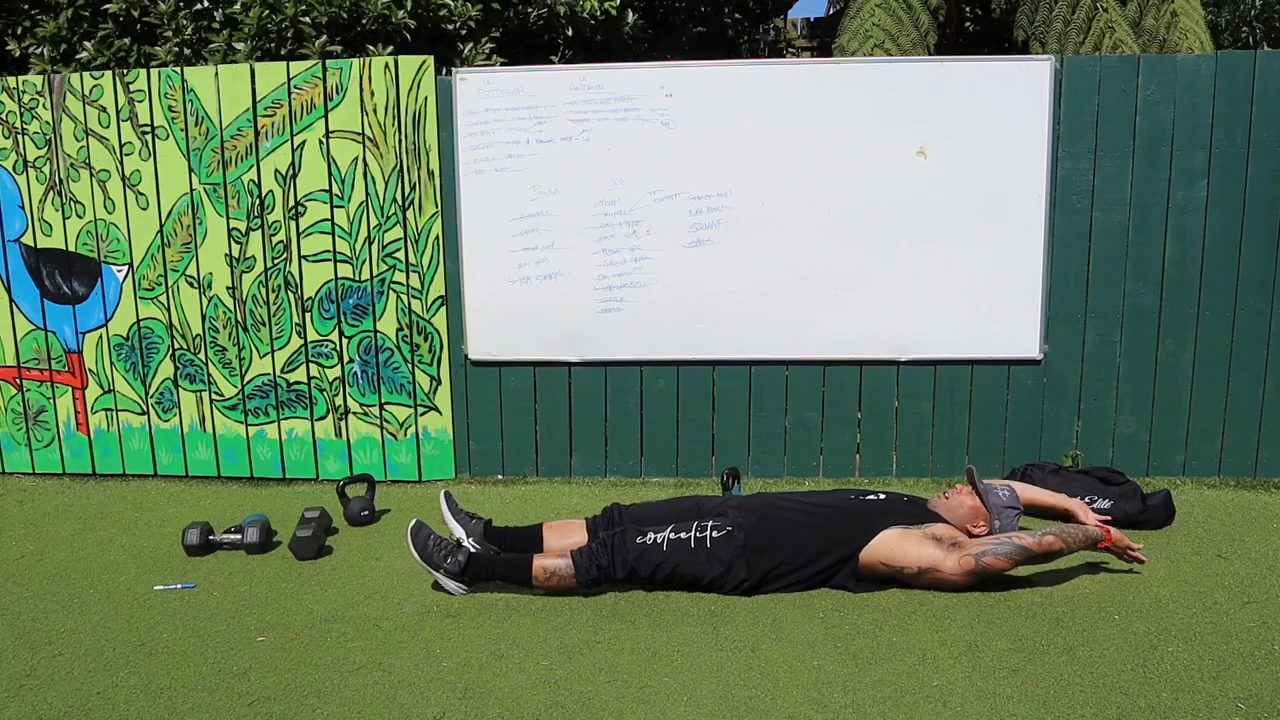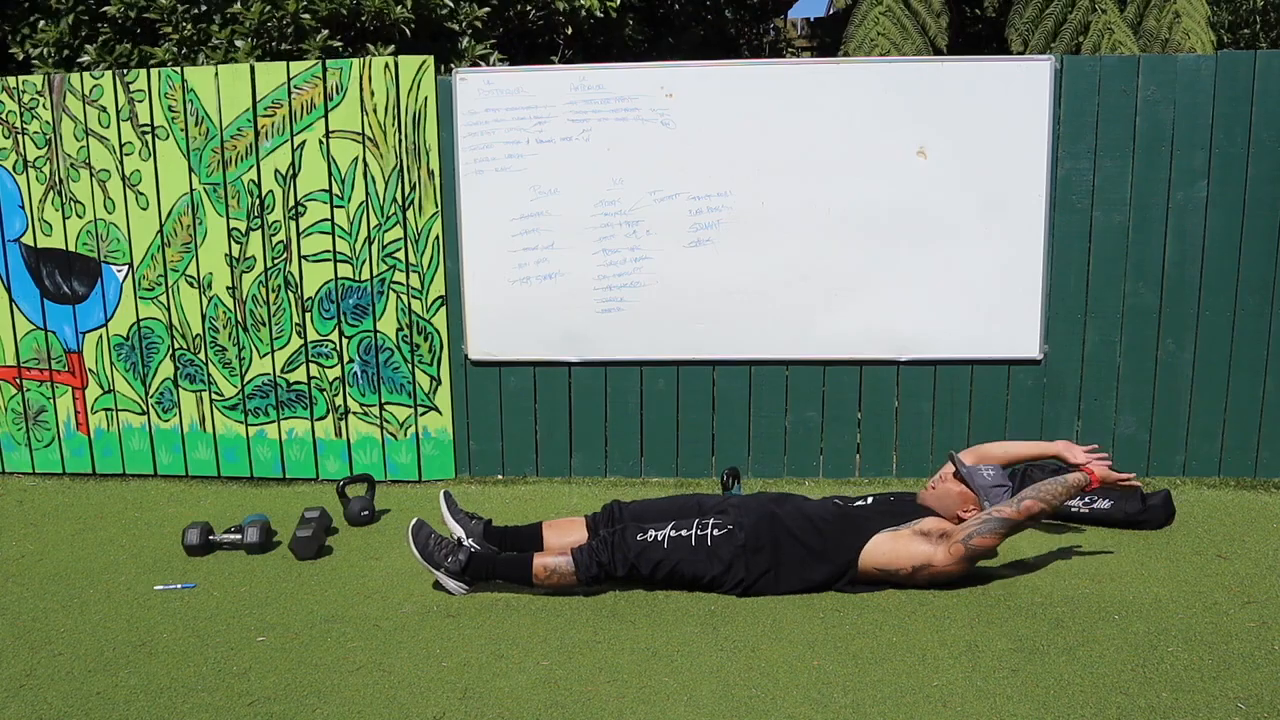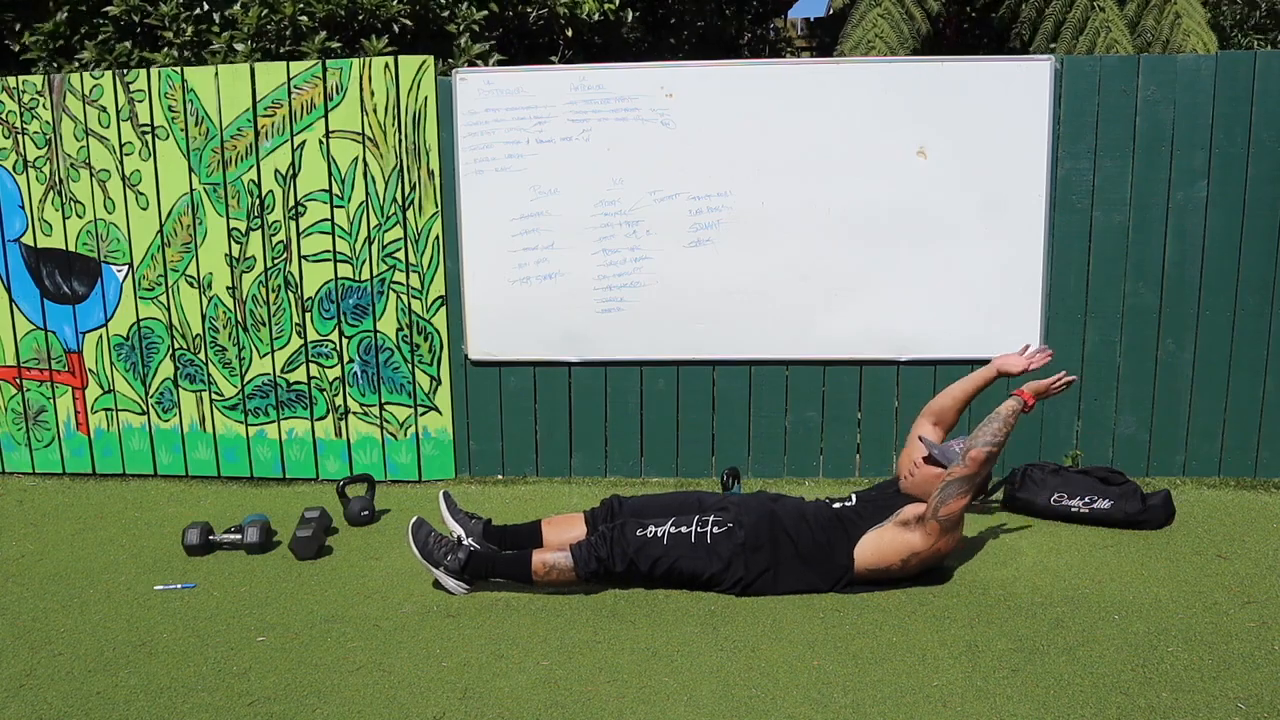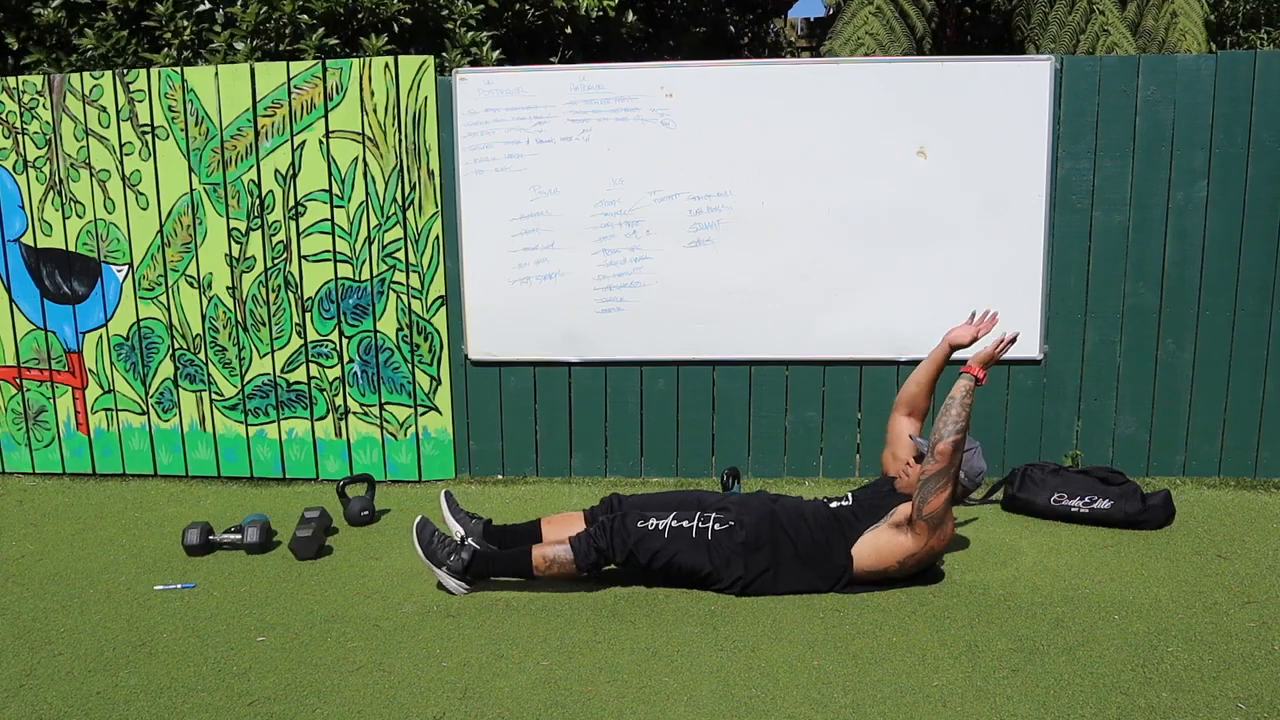
dt=0.3s
person 1, frame 1
left shoulder: (947, 552)
right shoulder: (927, 513)
left elbow: (1017, 546)
right elbow: (999, 488)
left wrist: (1094, 535)
right wrist: (1073, 503)
left hip: (751, 554)
right hip: (753, 515)
left knee: (615, 554)
right knee: (617, 522)
left ankle: (475, 566)
right ankle: (491, 540)
person 1, frame 2
left shoulder: (945, 549)
right shoulder: (921, 508)
left elbow: (1011, 510)
right elbow: (975, 457)
left wrist: (1079, 474)
right wrist: (1056, 444)
left hip: (758, 555)
right hip: (762, 518)
left knee: (618, 554)
right knee: (618, 521)
left ankle: (476, 567)
right ankle: (491, 537)
person 1, frame 3
left shoulder: (929, 535)
right shoulder: (903, 496)
left elbow: (972, 465)
right elbow: (932, 419)
left wrist: (1019, 400)
right wrist: (995, 369)
left hip: (754, 553)
right hip: (756, 515)
left knee: (613, 550)
right knee: (614, 516)
left ankle: (474, 566)
right ankle: (489, 538)
person 1, frame 4
left shoulder: (928, 532)
right shoulder: (904, 492)
left elbow: (943, 455)
right elbow: (905, 413)
left wrist: (972, 373)
right wrist: (948, 345)
left hip: (755, 556)
right hip: (758, 517)
left knee: (615, 536)
right knee: (616, 510)
left ankle: (476, 564)
right ankle: (487, 539)
